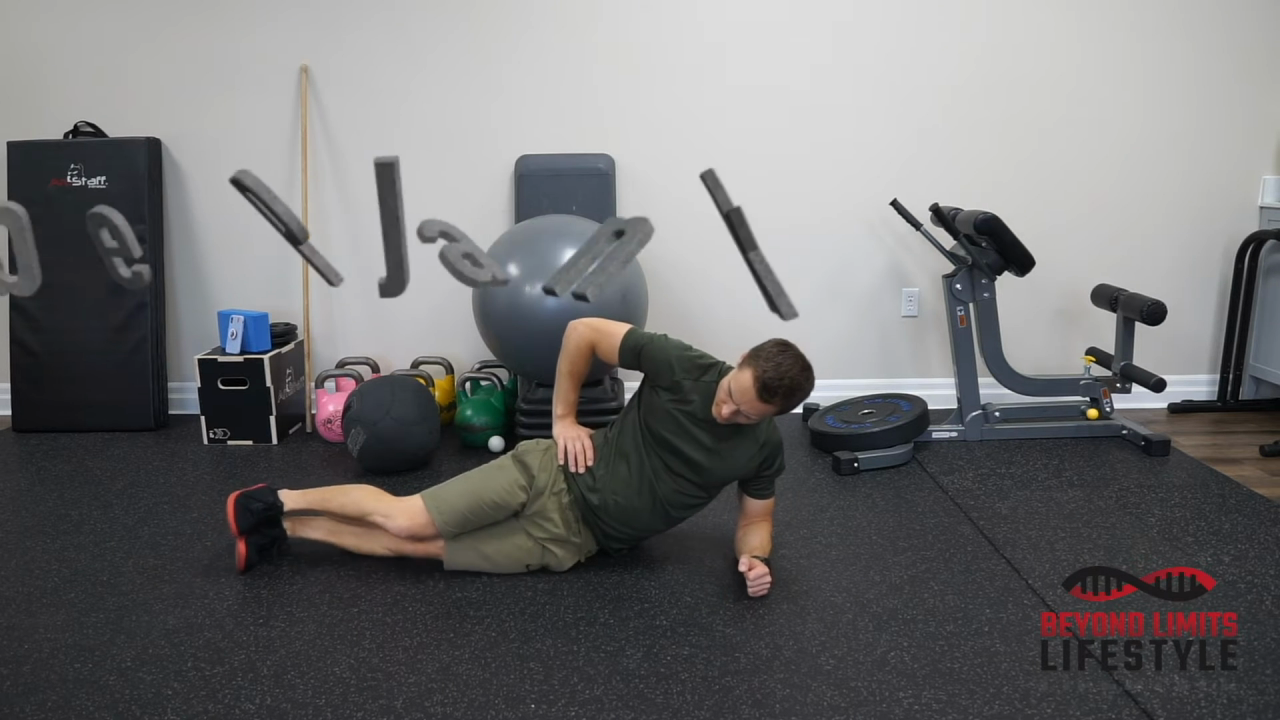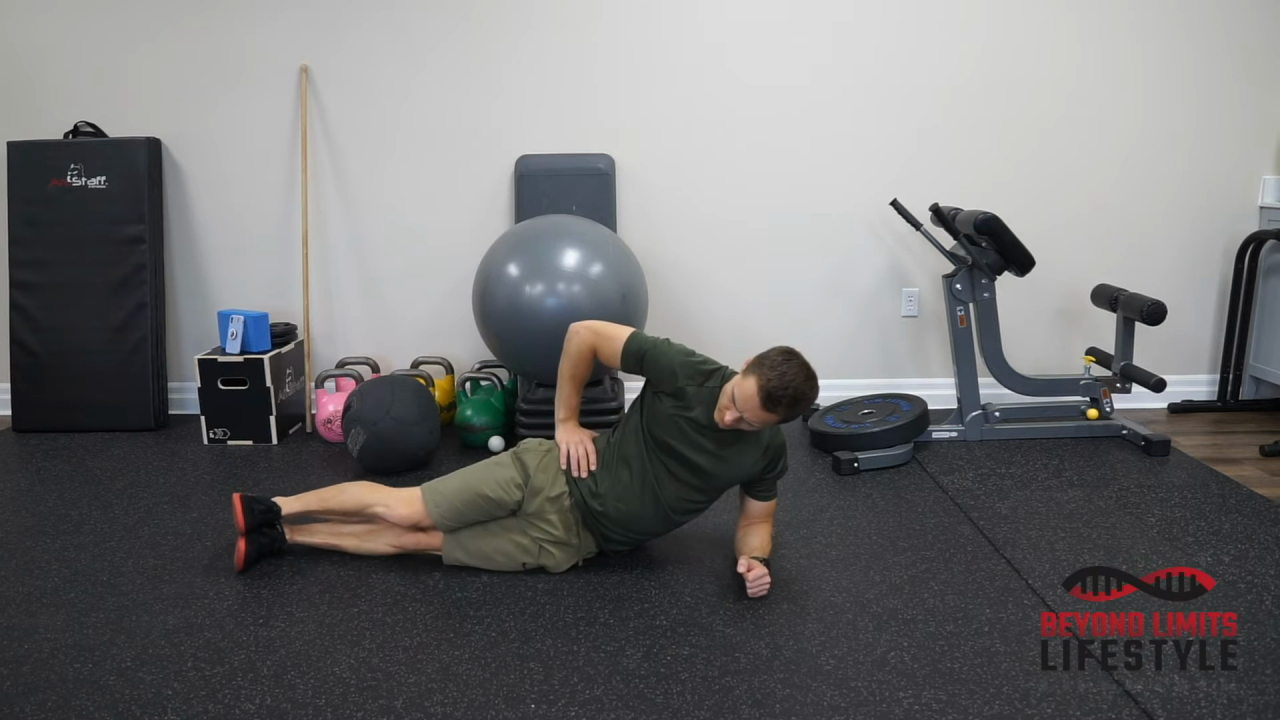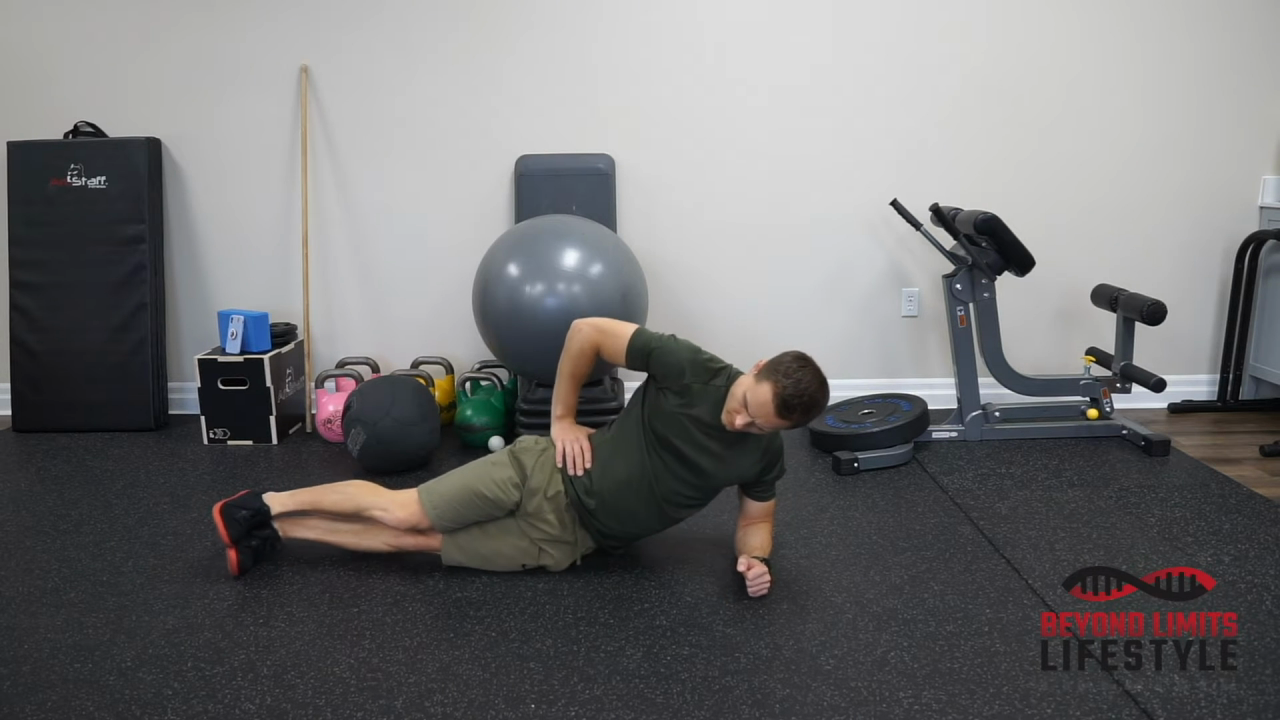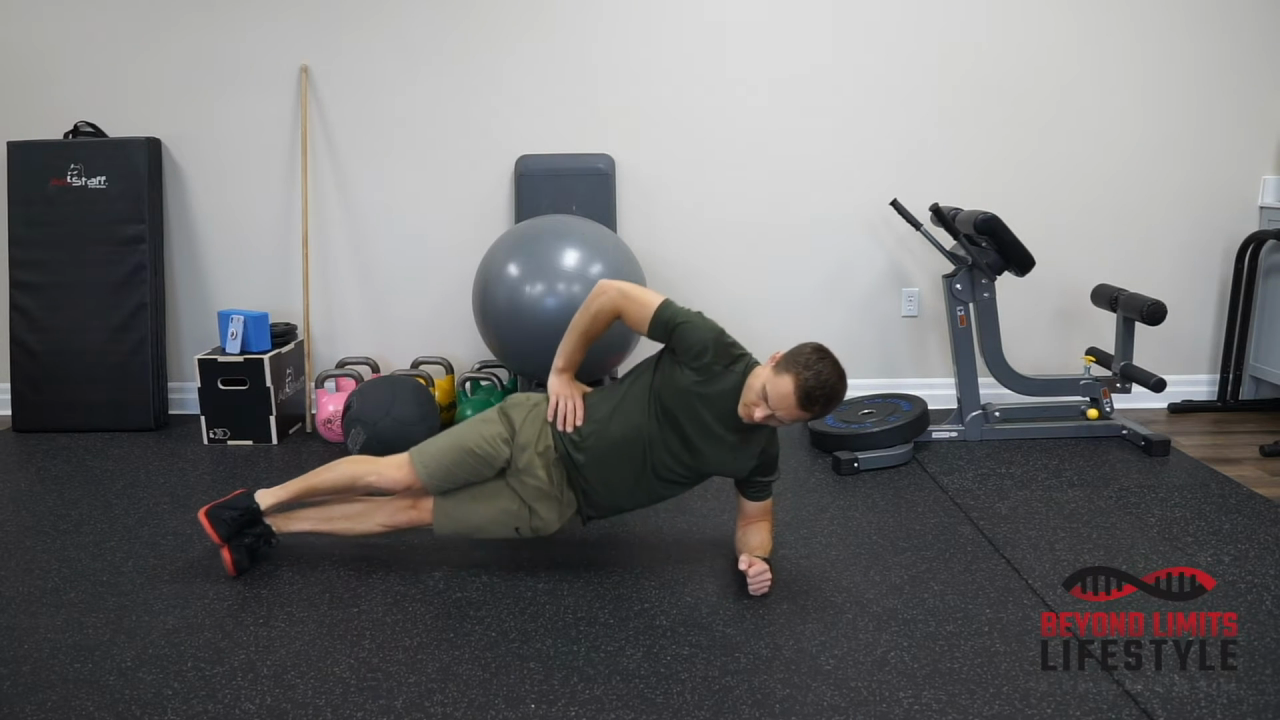
dt=0.5s
person 1, frame 1
left shoulder: (762, 449)
right shoulder: (682, 365)
left elbow: (755, 520)
right elbow: (583, 330)
left wrist: (755, 560)
right wrist: (564, 418)
left hip: (572, 539)
right hip: (553, 477)
left knee: (417, 545)
right knee: (404, 520)
left ankle: (288, 530)
right ankle: (285, 502)
person 1, frame 2
left shoulder: (766, 453)
right shoulder: (685, 370)
left elbow: (756, 521)
right elbow: (584, 332)
left wrist: (754, 561)
right wrist: (567, 421)
left hip: (570, 539)
right hip: (553, 478)
left knee: (417, 539)
right knee: (405, 509)
left ankle: (285, 537)
right ankle: (277, 509)
person 1, frame 3
left shoulder: (764, 454)
right shoulder: (691, 368)
left elbow: (755, 521)
right elbow: (587, 331)
left wrist: (754, 560)
right wrist: (562, 417)
left hip: (566, 537)
right hip: (549, 476)
left knee: (416, 539)
right knee: (401, 512)
left ankle: (279, 533)
right ankle: (268, 506)
person 1, frame 4
left shoulder: (758, 450)
right shoulder: (710, 349)
left elbow: (755, 518)
right elbow: (611, 292)
left wrist: (755, 557)
right wrist: (561, 372)
left hip: (552, 497)
right hip: (539, 433)
left knee: (412, 513)
right knee: (397, 476)
left ankle: (269, 532)
right ankle: (259, 503)
